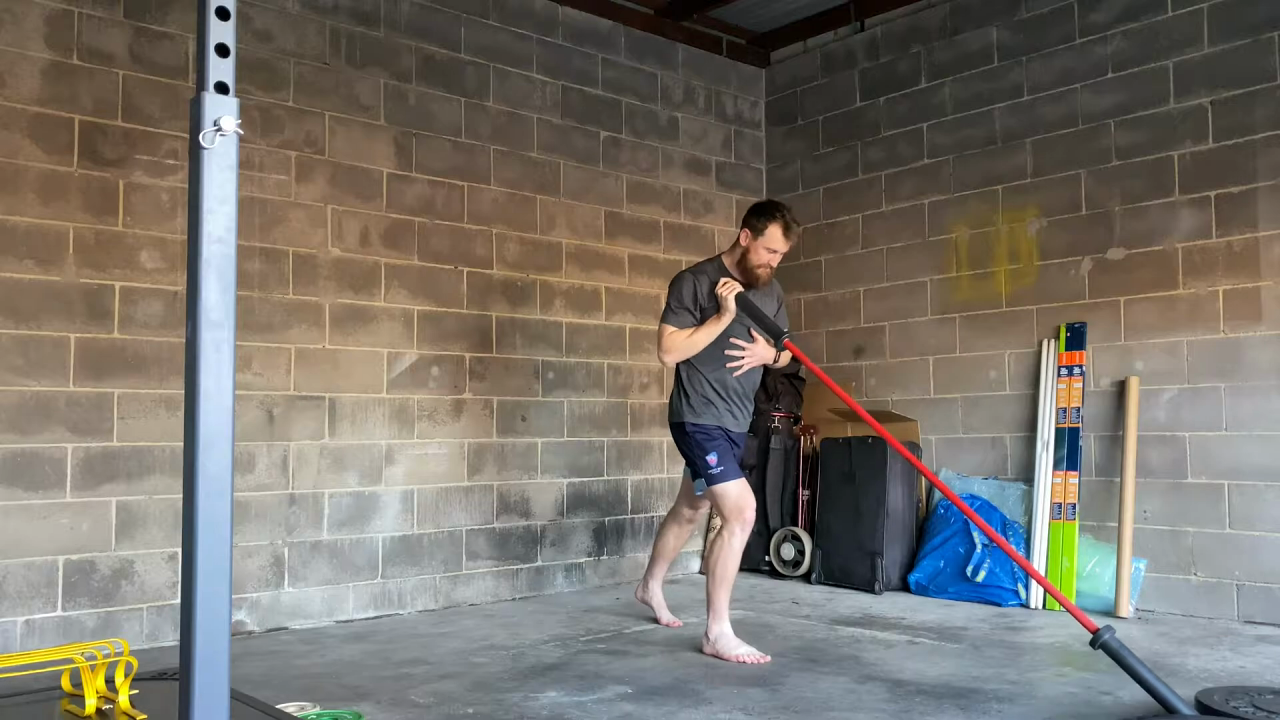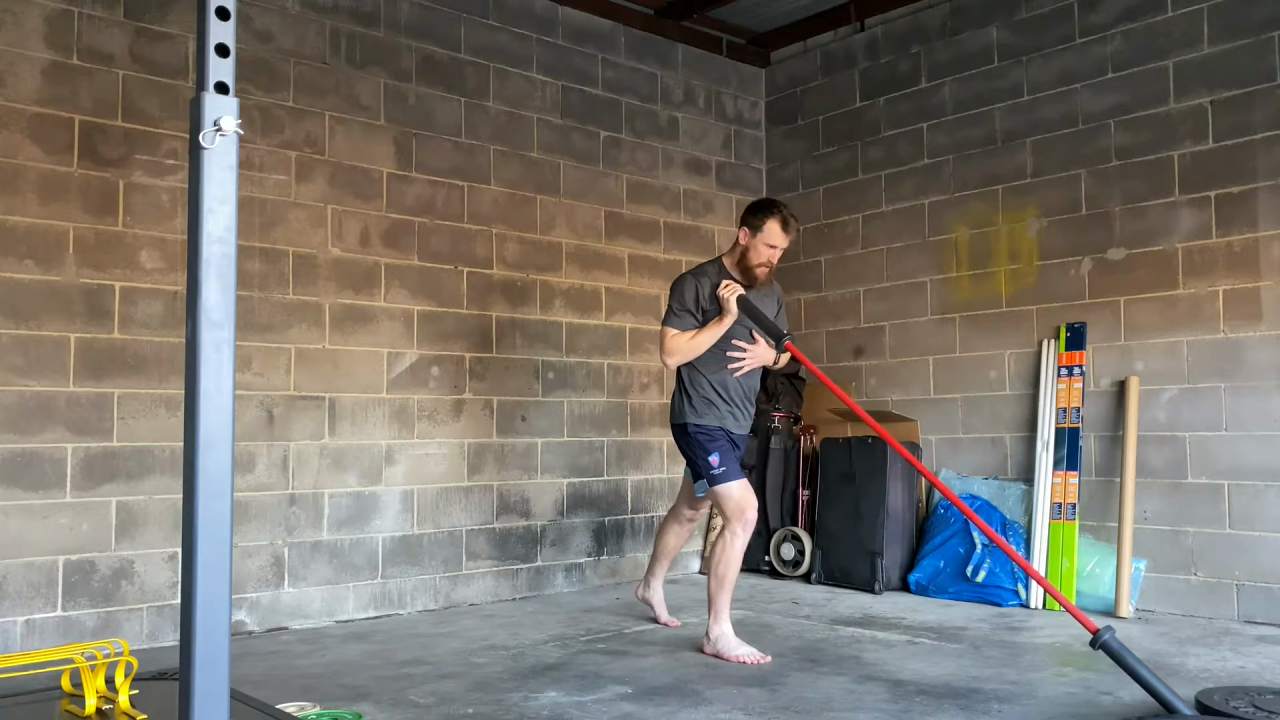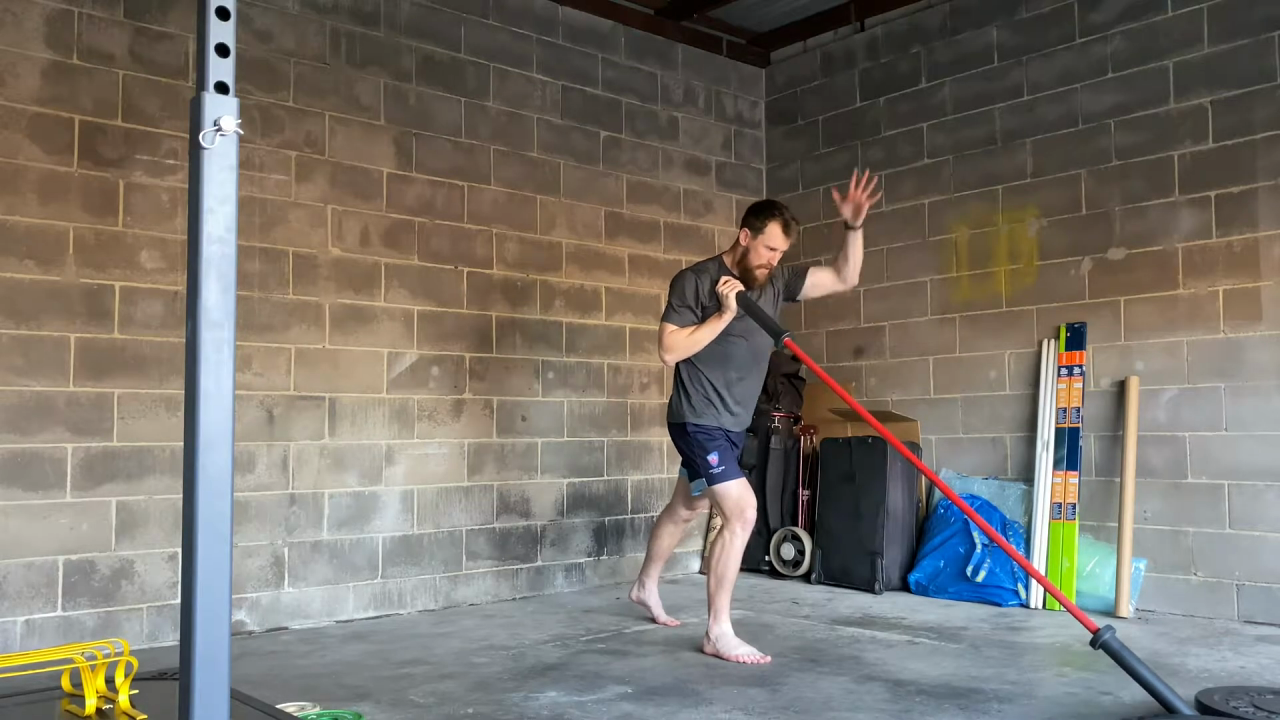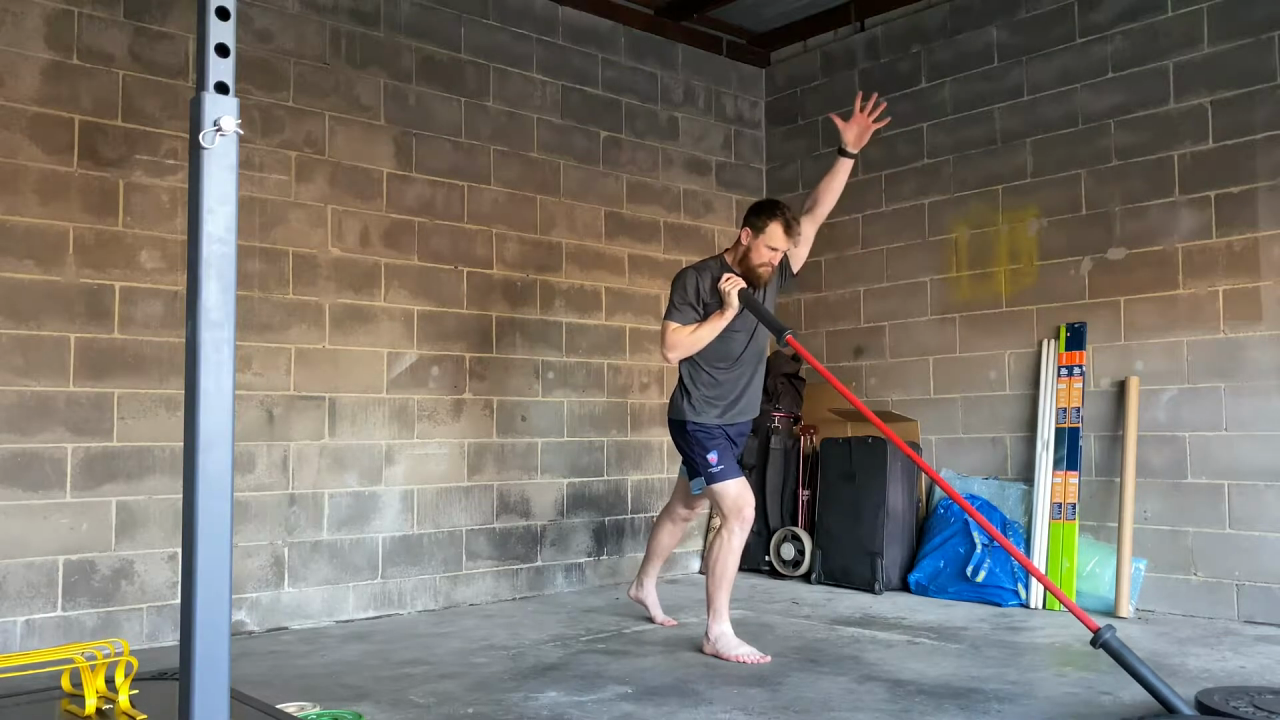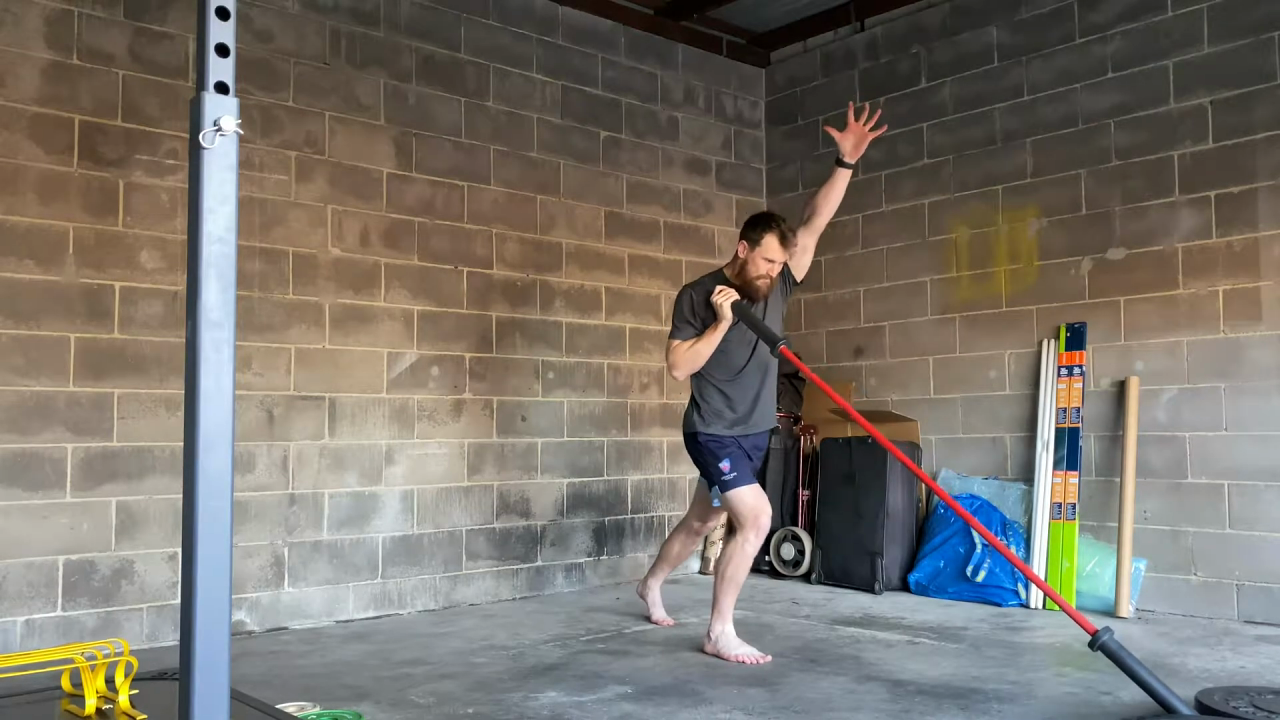
dt=0.7s
person 1, frame 1
left shoulder: (770, 289)
right shoulder: (694, 281)
left elbow: (786, 350)
right elbow: (669, 350)
left wrist: (770, 353)
right wrist: (722, 315)
left hip: (734, 421)
right hip: (699, 419)
left knee: (690, 509)
right knee: (741, 512)
left ankle: (651, 586)
right ankle: (717, 632)
person 1, frame 2
left shoulder: (770, 289)
right shoulder: (695, 283)
left elbow: (785, 350)
right elbow: (671, 353)
left wrist: (771, 354)
right wrist: (725, 317)
left hip: (736, 422)
right hip: (701, 419)
left knee: (690, 509)
right knee: (743, 513)
left ankle: (651, 584)
right ankle: (718, 633)
person 1, frame 3
left shoulder: (776, 281)
right shoulder: (695, 281)
left elbow: (845, 278)
right elbow: (670, 349)
left wrist: (852, 224)
right wrist: (722, 315)
left hip: (733, 425)
right hip: (699, 422)
left knee: (685, 507)
right knee: (742, 512)
left ankle: (645, 586)
right ankle: (718, 634)
person 1, frame 4
left shoulder: (772, 273)
right shoulder: (696, 280)
left elbow: (815, 213)
right elbow: (673, 348)
left wrist: (849, 151)
right wrist: (727, 310)
left hip: (735, 420)
right hip: (699, 420)
left knee: (684, 508)
right knee: (740, 511)
left ankle: (644, 585)
right ankle: (718, 633)
person 1, frame 5
left shoulder: (778, 281)
right shoulder: (697, 294)
left elbow: (818, 221)
right elbow: (681, 363)
left wrist: (846, 161)
right wrist: (722, 322)
left hip: (753, 430)
right hip: (715, 430)
left knee: (705, 519)
right knee: (757, 520)
left ankle: (651, 587)
right ankle: (718, 632)
